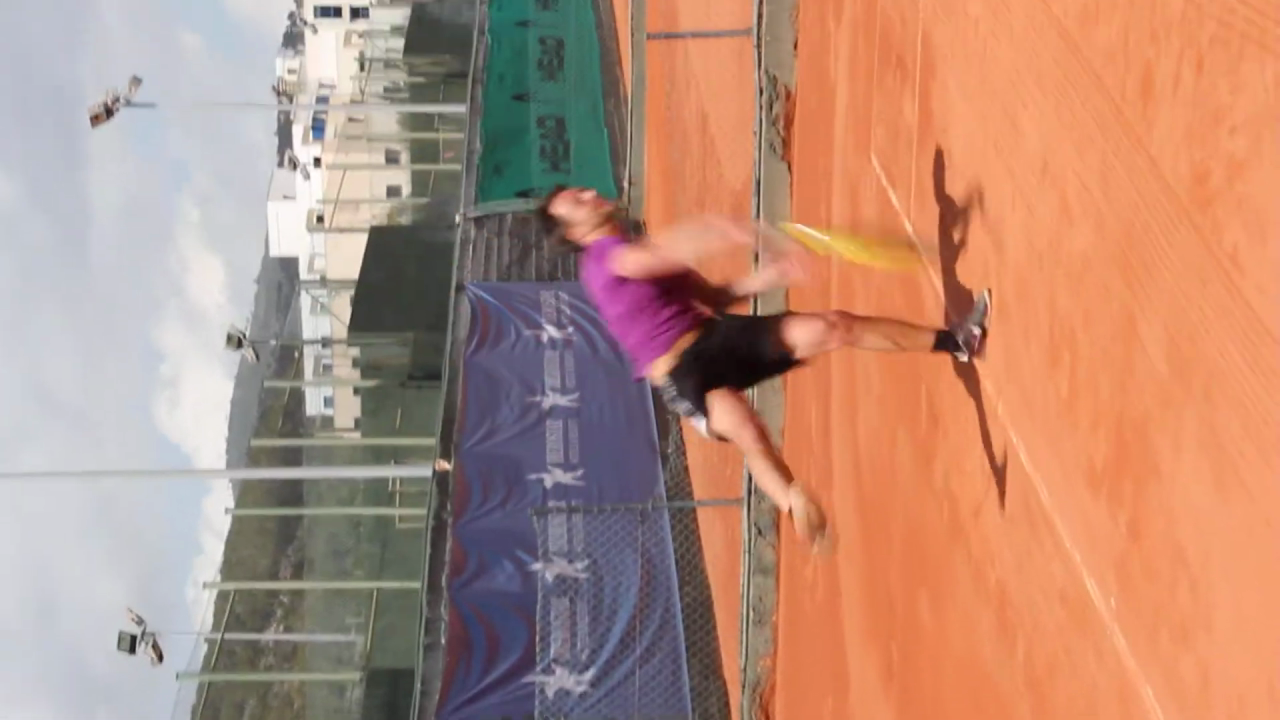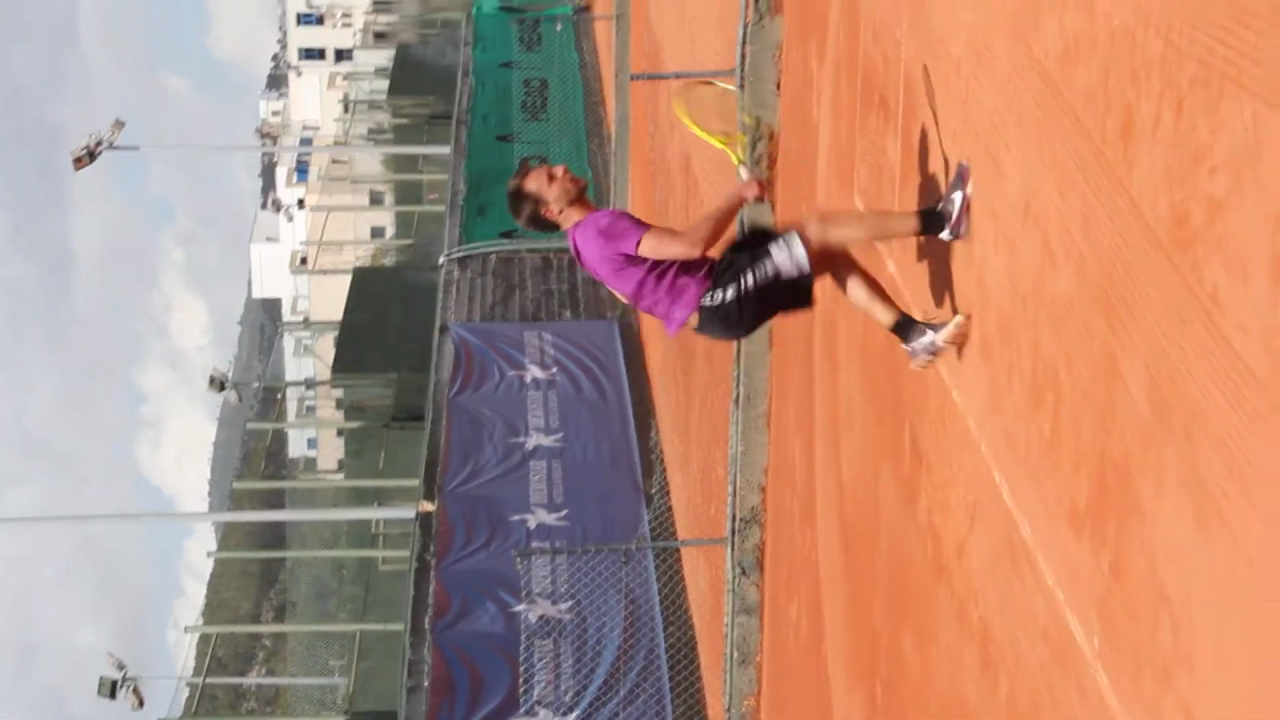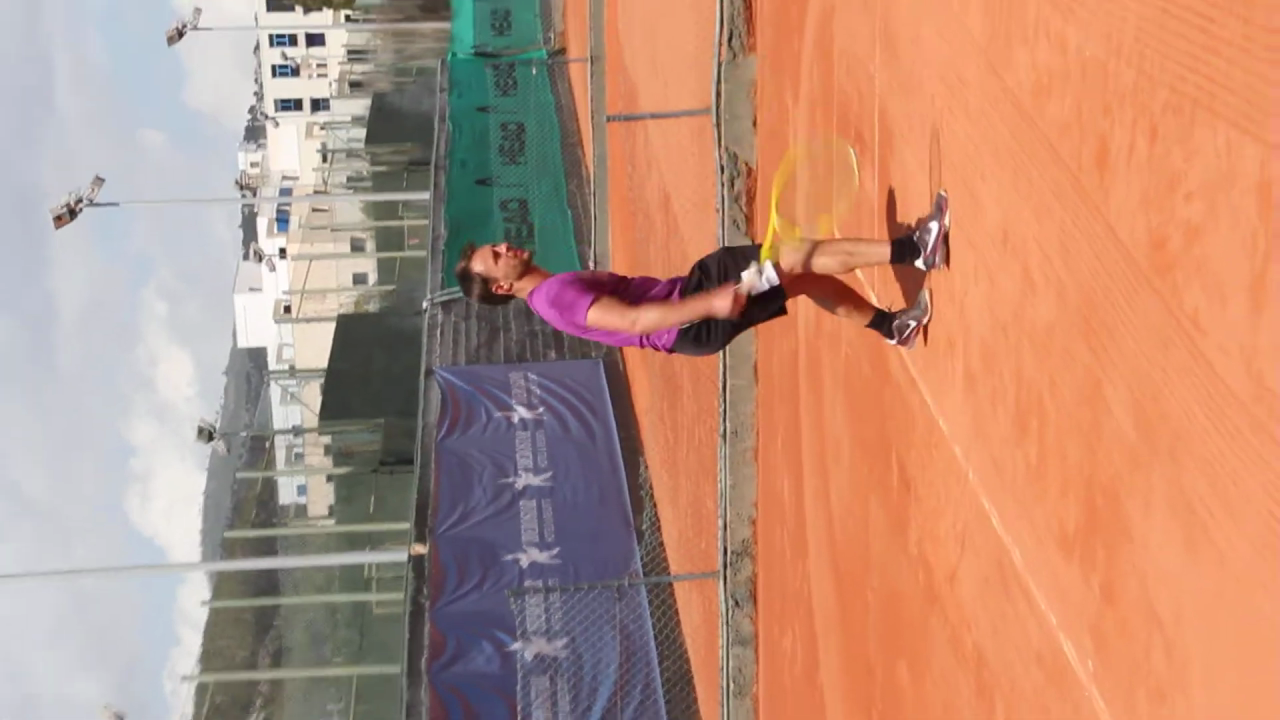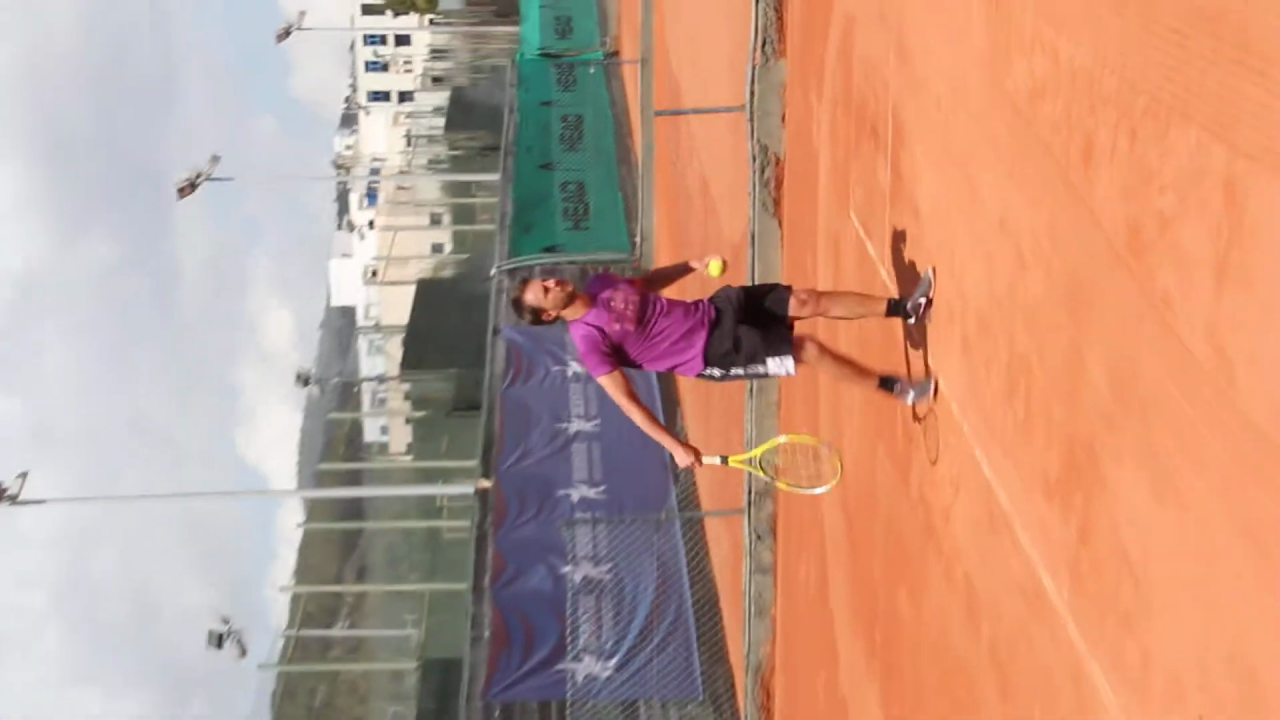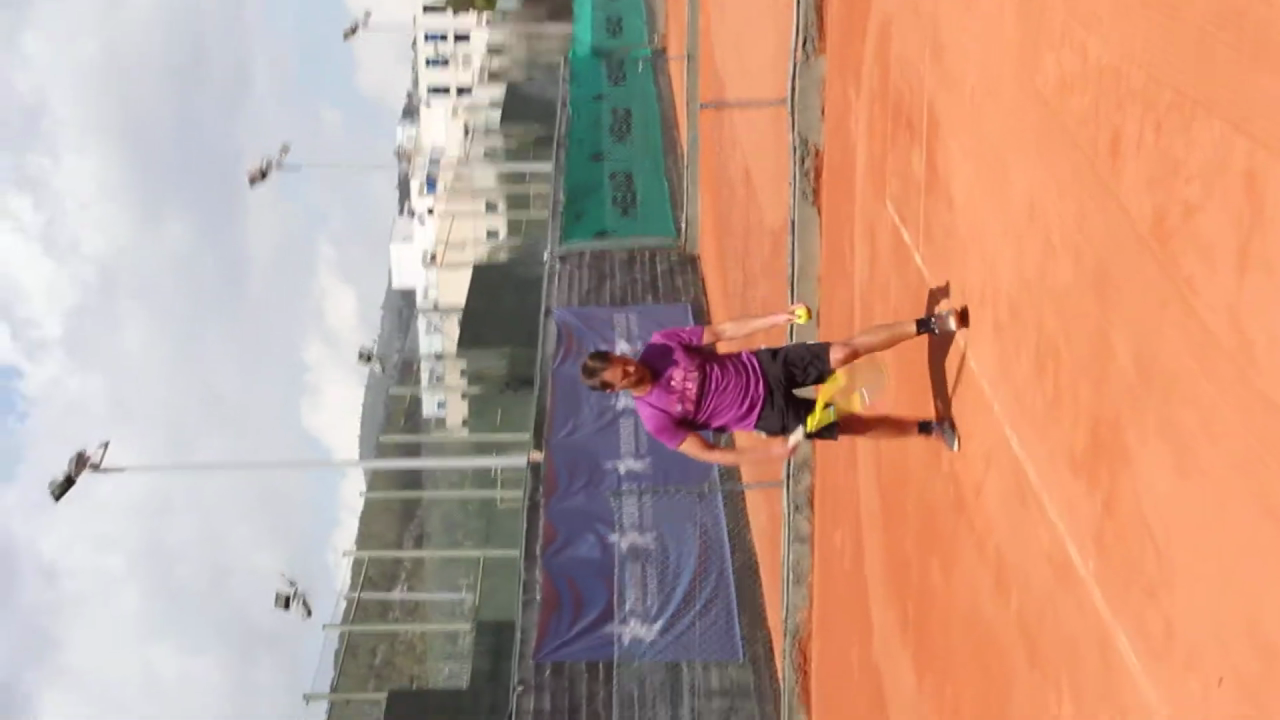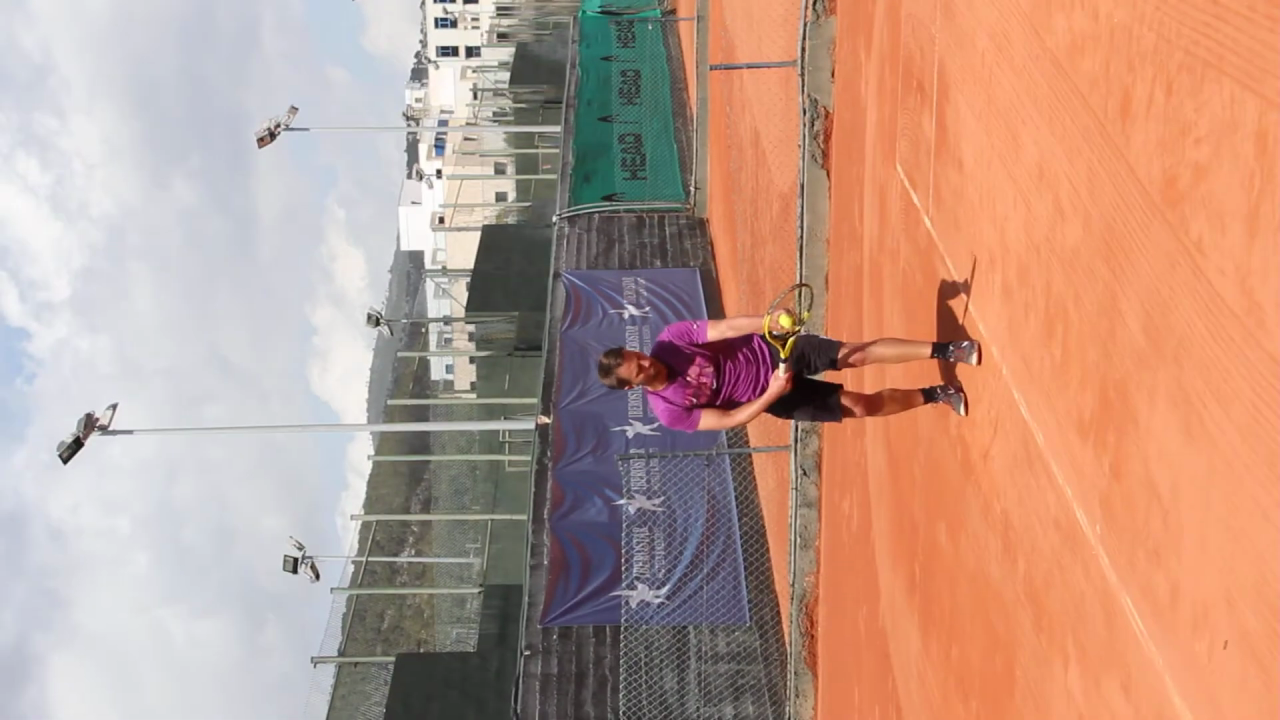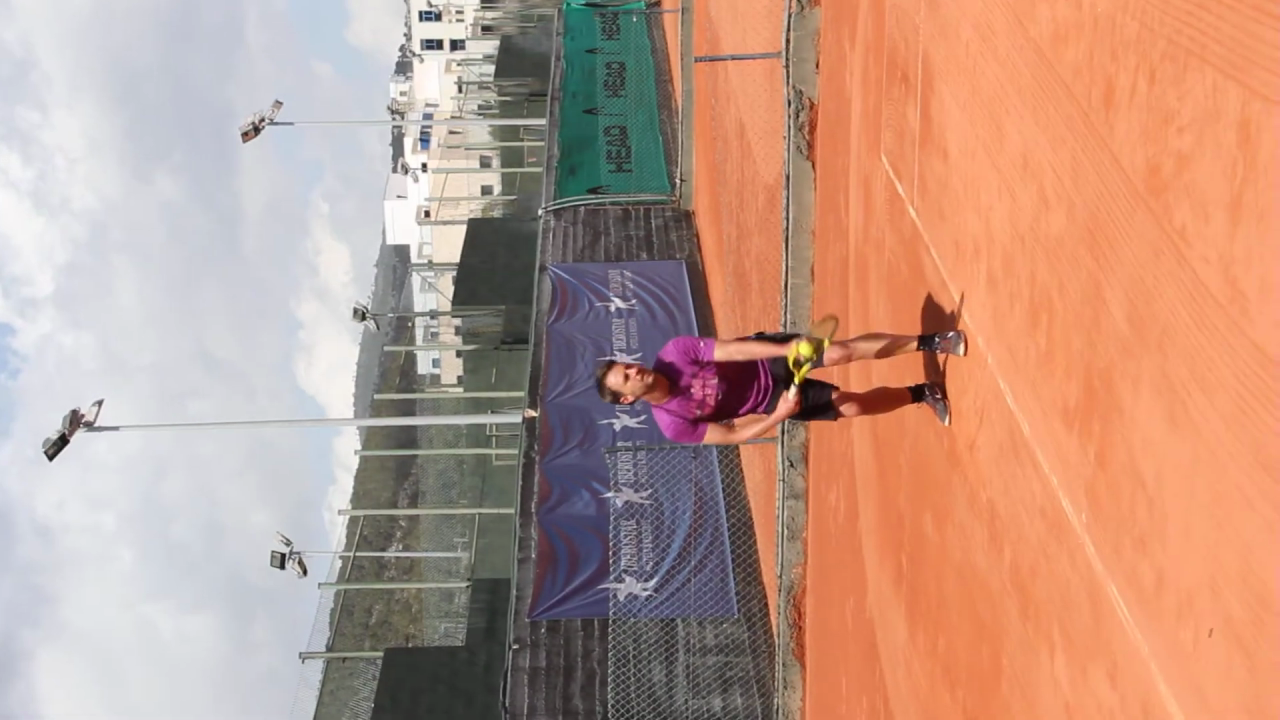
dt=0.4s
person 1, frame 1
left shoulder: (648, 259)
right shoulder: (603, 256)
left elbow: (716, 298)
right elbow: (649, 257)
left wrist: (770, 274)
right wrist: (718, 230)
left hip: (716, 336)
right hip: (682, 374)
left knee: (831, 325)
right knee: (734, 415)
left ankle: (952, 342)
right ankle: (798, 508)
person 1, frame 2
left shoulder: (590, 237)
right shoulder: (601, 227)
right elbow: (690, 245)
right wrist: (737, 195)
left hip: (712, 299)
right hip: (715, 304)
left knee: (833, 255)
right knee: (820, 227)
left ankle: (914, 334)
right ankle: (938, 220)
person 1, frame 3
left shoulder: (559, 289)
right shoulder: (555, 298)
right elbow: (635, 320)
right wrist: (709, 303)
left hip: (684, 298)
right hip: (694, 328)
left knee: (804, 274)
right knee: (797, 260)
left ankle: (891, 326)
right ankle: (913, 249)
person 1, frame 4
left shoulder: (599, 285)
right shoulder: (588, 339)
right elbow: (626, 401)
left wrist: (689, 265)
right wrist: (676, 446)
left hip: (714, 311)
right hip: (714, 352)
left knee: (807, 301)
right knee: (808, 351)
left ankle: (903, 307)
right ankle: (896, 385)
person 1, frame 5
left shoulder: (661, 344)
right shoulder: (654, 416)
left elbow: (721, 332)
right elbow: (703, 452)
left wrist: (774, 319)
right wrist: (765, 452)
left hip: (762, 369)
right hip: (766, 413)
left knee: (844, 352)
right knee: (851, 424)
left ankle: (931, 325)
right ankle: (929, 427)
person 1, frame 6
left shoulder: (670, 339)
right shoulder: (668, 410)
left elbow: (726, 327)
right elbow: (728, 420)
left wrist: (772, 320)
right wrist: (771, 394)
left hip: (770, 351)
right hip: (771, 397)
left knee: (856, 353)
right knee: (859, 406)
left ankle: (946, 350)
right ankle: (935, 395)
person 1, frame 7
left shoulder: (673, 353)
right shoulder: (674, 424)
left elbow: (732, 349)
right elbow: (731, 436)
left wrist: (788, 348)
right wrist: (778, 416)
left hip: (766, 355)
right hip: (768, 398)
left knee: (840, 351)
right knee: (852, 405)
left ankle: (931, 342)
right ankle: (922, 393)
